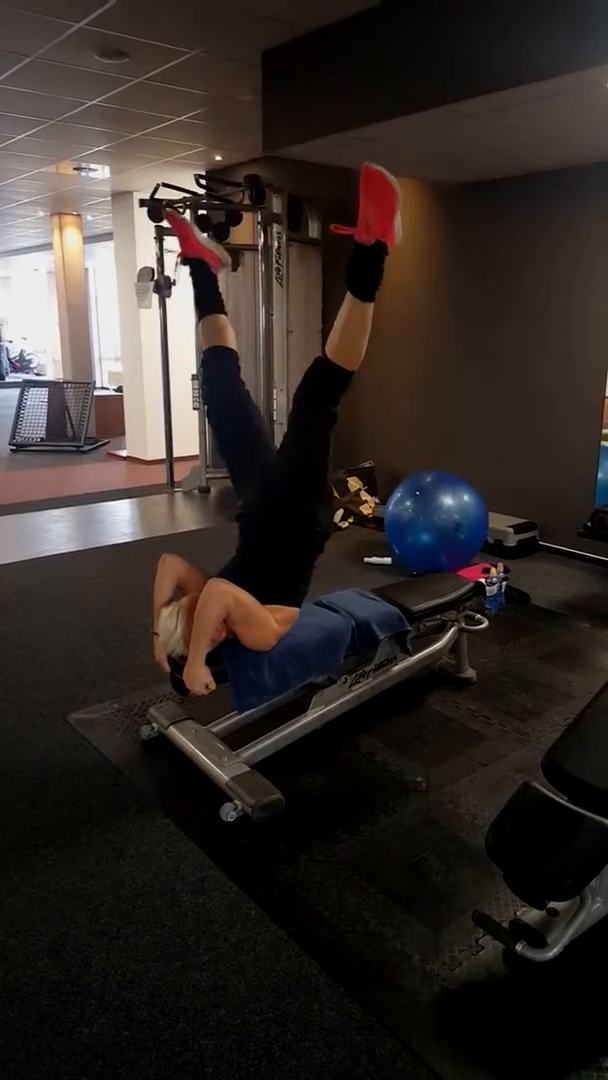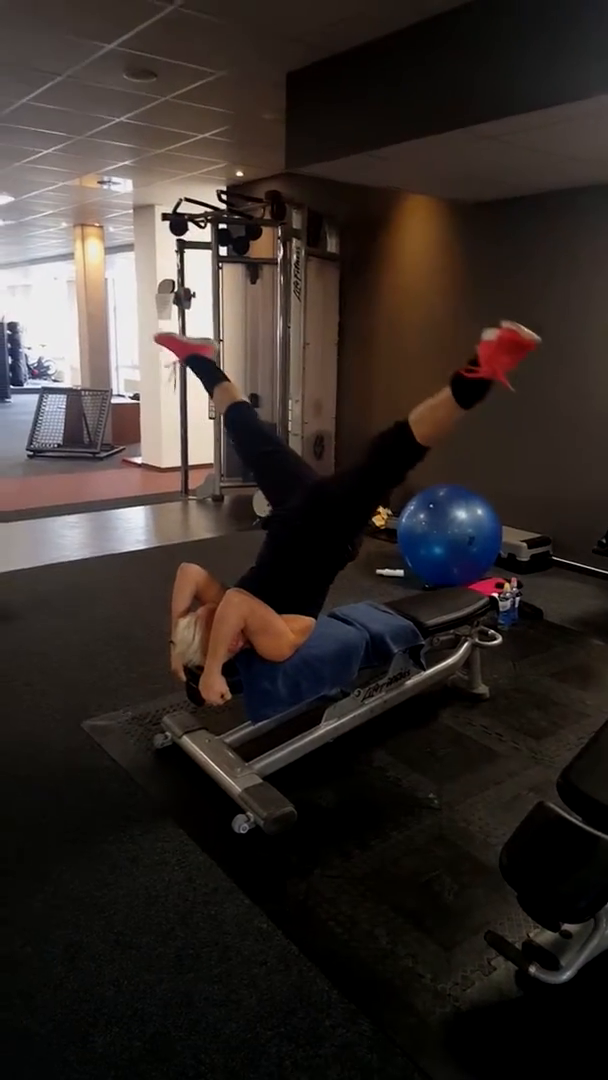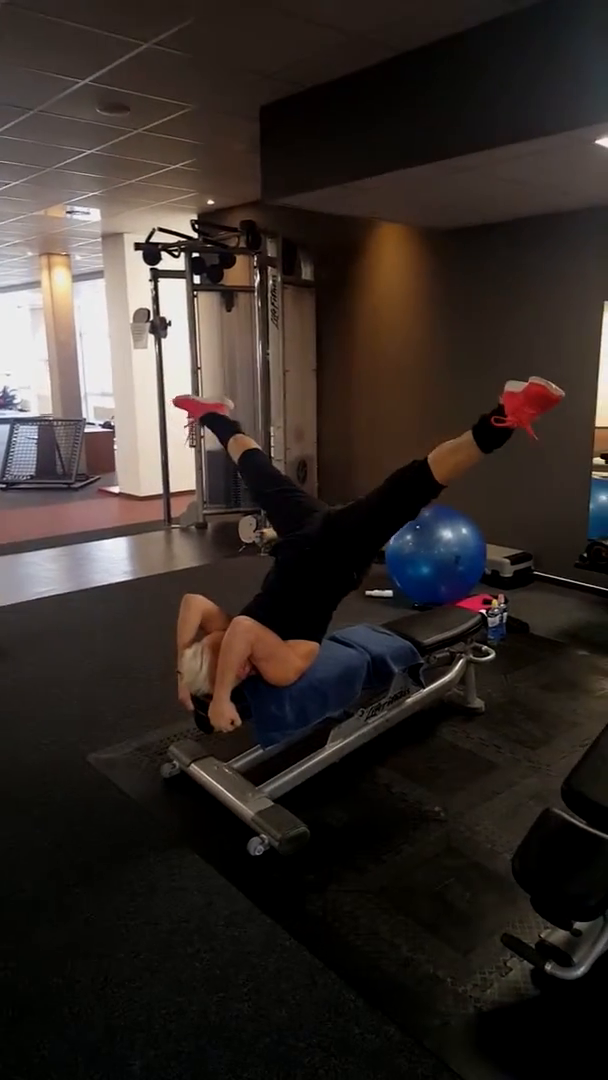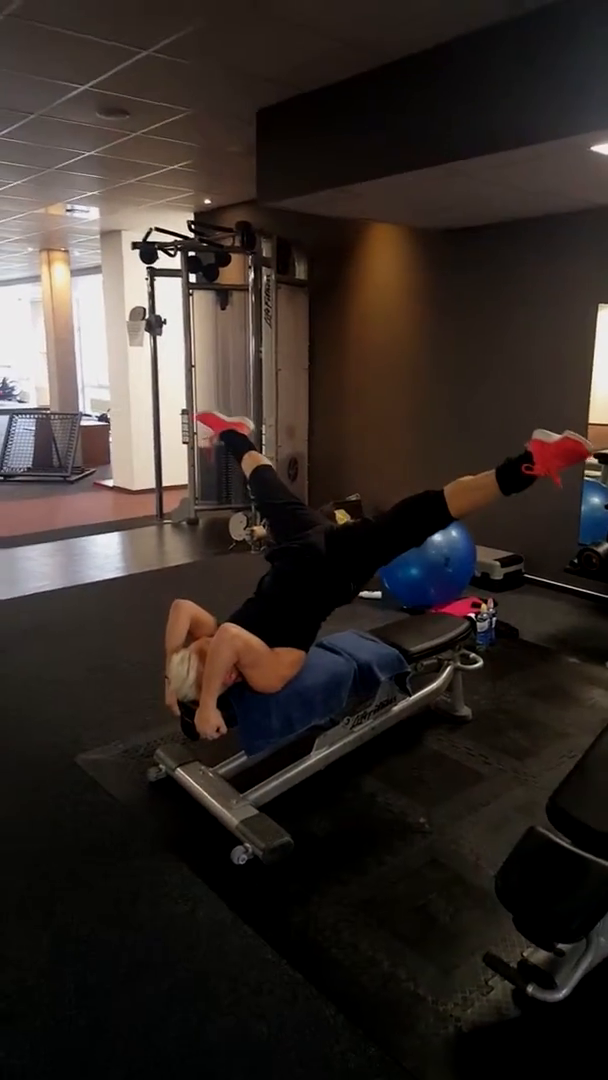
dt=0.7s
person 1, frame 1
left shoulder: (260, 634)
right elbow: (169, 562)
right wrist: (161, 631)
left hip: (292, 518)
right hip: (267, 510)
right knee: (222, 393)
person 1, frame 2
left shoulder: (277, 645)
right elbow: (188, 570)
right wrist: (179, 643)
left hip: (324, 531)
right hip: (301, 514)
right knee: (248, 432)
left ankle: (481, 371)
right ankle: (197, 359)
person 1, frame 3
left shoulder: (282, 669)
right shoulder: (232, 646)
left wrist: (221, 700)
left hip: (333, 555)
right hip: (302, 543)
left knee: (407, 494)
right knee: (260, 476)
left ankle: (507, 417)
right ankle: (213, 416)
person 1, frame 4
left shoulder: (266, 675)
right shoulder: (219, 653)
left wrist: (206, 707)
right wrist: (172, 678)
left hip: (330, 567)
right hip: (299, 552)
left knee: (420, 518)
right knee: (268, 491)
left ankle: (532, 464)
right ankle: (233, 434)
